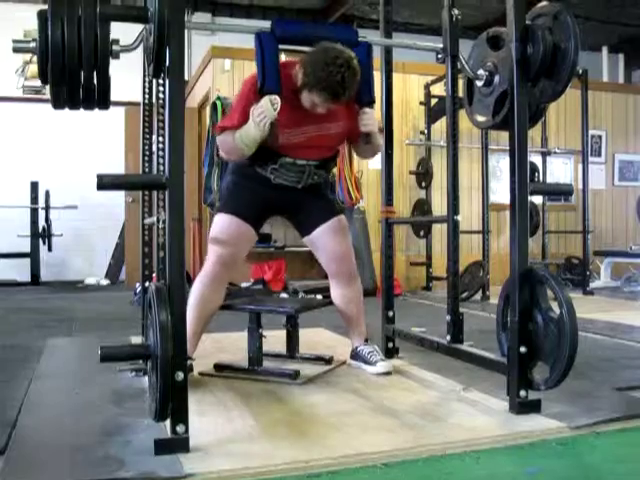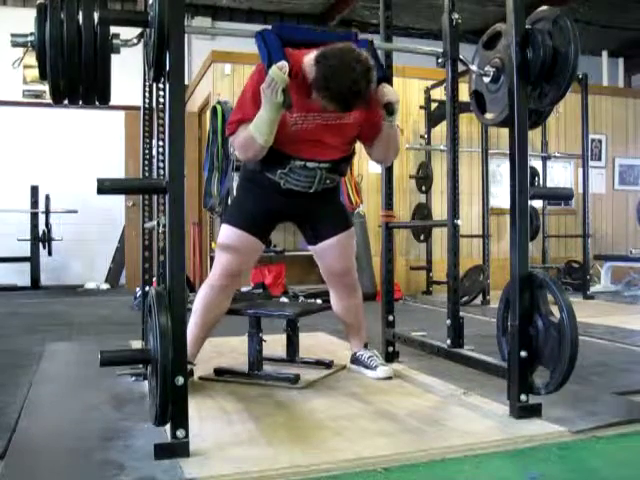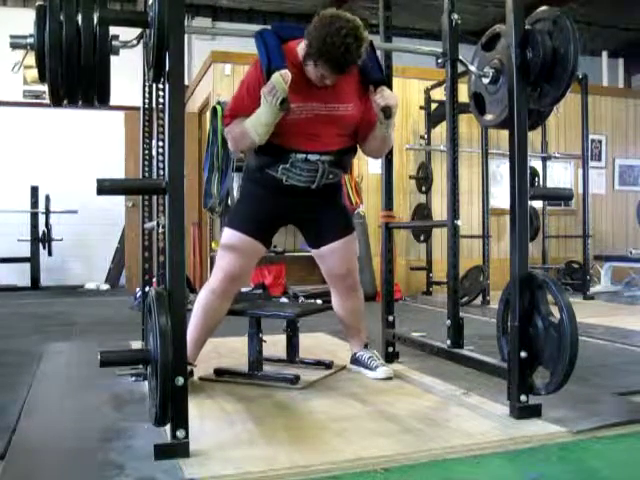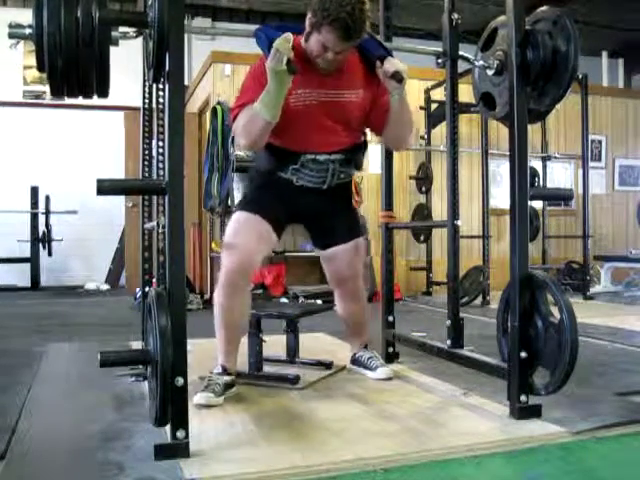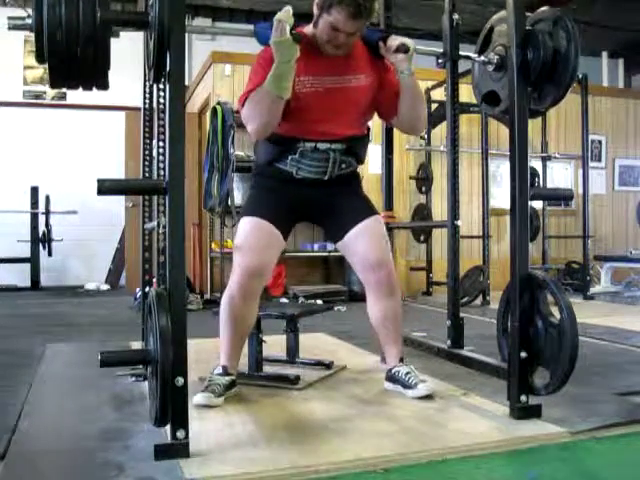
dt=1s
person 1, frame 1
left shoulder: (349, 95)
left elbow: (366, 151)
right elbow: (226, 150)
left wrist: (372, 135)
right wrist: (254, 129)
left hip: (310, 186)
right hip: (254, 180)
left knee: (344, 265)
right knee: (218, 263)
left ankle: (360, 346)
right ankle: (182, 354)
person 1, frame 2
left shoulder: (360, 91)
right shoulder: (273, 74)
left elbow: (383, 155)
right elbow: (244, 150)
left wrist: (389, 117)
right wrist: (271, 108)
left hip: (322, 192)
right hip: (264, 186)
left knee: (345, 276)
right knee: (224, 274)
left ankle: (360, 351)
right ankle: (183, 361)
person 1, frame 3
left shoulder: (359, 81)
right shoulder: (270, 67)
left elbow: (375, 149)
right elbow: (235, 140)
left wrist: (385, 120)
right wrist: (268, 112)
left hip: (324, 193)
right hip: (266, 187)
left knee: (346, 278)
right knee: (225, 277)
left ankle: (359, 351)
right ankle: (182, 363)
person 1, frame 4
left shoulder: (367, 72)
right shoulder: (273, 63)
left elbow: (398, 140)
right elbow: (246, 139)
left wrist: (396, 92)
right wrist: (277, 84)
left hip: (332, 191)
right hip: (275, 184)
left knee: (349, 281)
right knee: (235, 268)
left ankle: (360, 351)
right ankle: (223, 371)
person 1, frame 5
left shoulder: (373, 60)
right shoulder: (277, 53)
left elbow: (414, 125)
right elbow: (257, 126)
left wrist: (404, 68)
right wrist: (285, 61)
left hip: (341, 182)
right hip: (280, 179)
left knee: (381, 271)
right knee: (246, 274)
left ankle: (395, 367)
right ankle: (225, 373)
